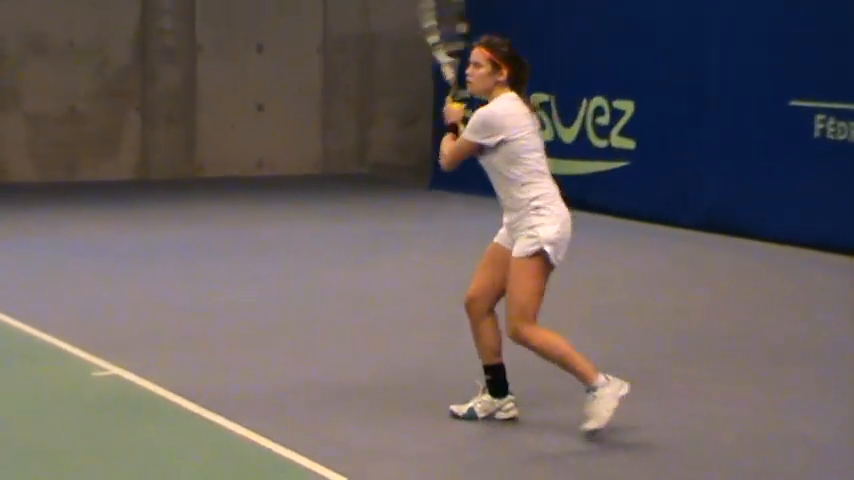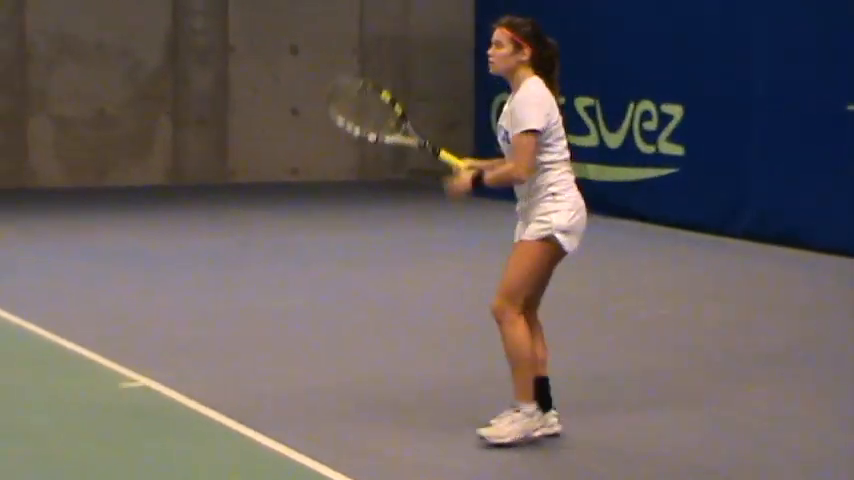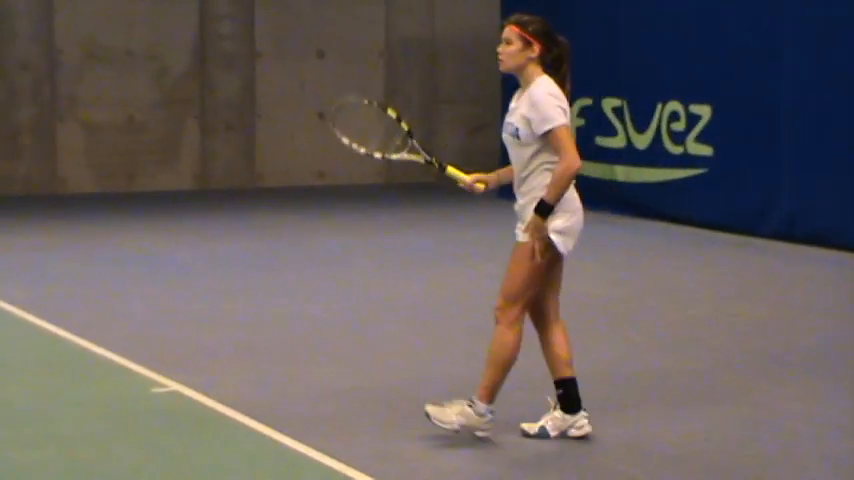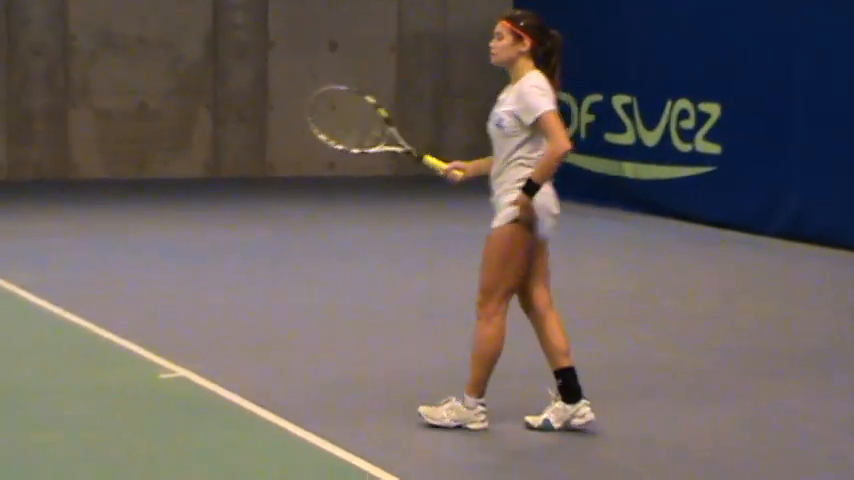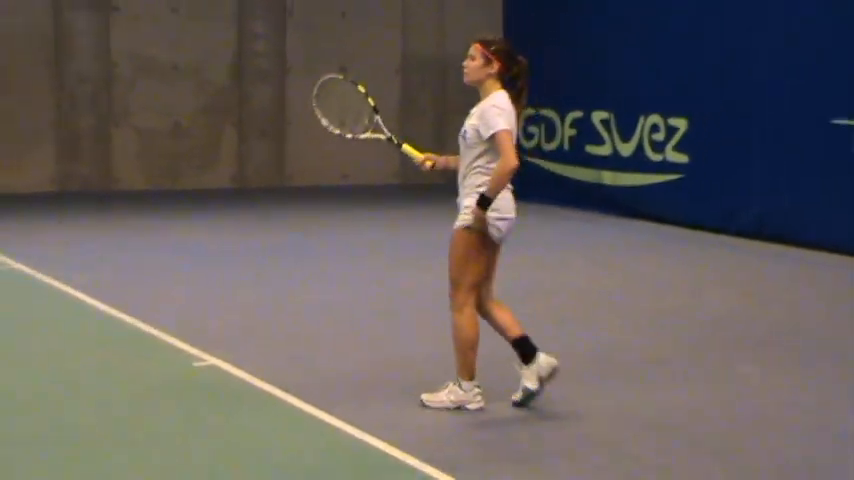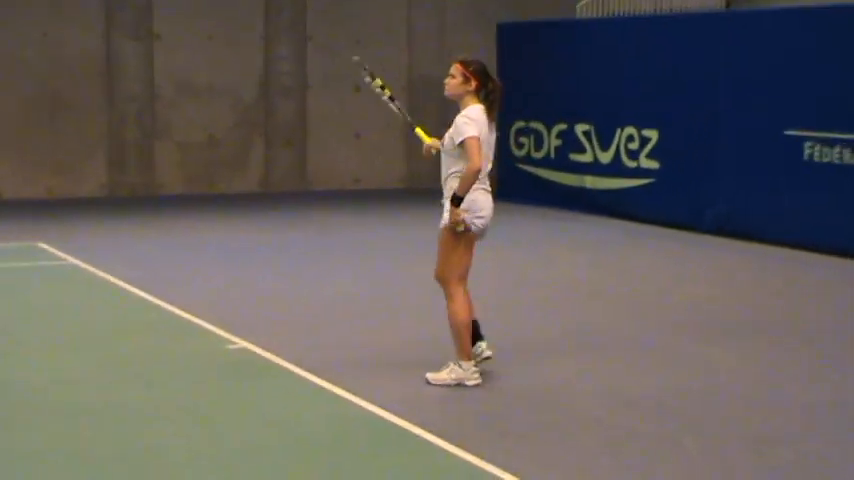
dt=0.2s
person 1, frame 1
left shoulder: (493, 114)
right shoulder: (511, 108)
left elbow: (448, 161)
left wrist: (451, 126)
right wrist: (464, 124)
left hip: (540, 224)
right hip: (519, 223)
left knee: (521, 327)
right knee: (476, 302)
left ankle: (600, 385)
right ankle: (497, 395)
person 1, frame 2
left shoulder: (530, 97)
right shoulder: (524, 95)
left elbow: (522, 170)
left wrist: (473, 179)
right wrist: (482, 165)
left hip: (554, 212)
right hip: (537, 214)
left knee: (507, 308)
right knee: (519, 312)
left ankle: (529, 411)
person 1, frame 3
left shoulder: (543, 95)
right shoulder: (525, 95)
left elbow: (570, 163)
left wrist: (541, 213)
right wrist: (490, 178)
left hip: (549, 216)
right hip: (539, 214)
left knee: (508, 313)
right knee: (545, 315)
person 1, frame 4
left shoulder: (531, 88)
right shoulder: (515, 89)
left elbow: (560, 146)
left wrist: (528, 192)
right wrist: (472, 168)
left hip: (520, 208)
right hip: (519, 205)
left knee: (490, 305)
right knee: (538, 304)
person 1, frame 5
left shoulder: (493, 106)
right shoulder: (493, 104)
left elbow: (508, 163)
left wrist: (481, 203)
right wrist: (444, 161)
left hip: (481, 211)
right hip: (488, 209)
left knee: (462, 298)
right knee: (482, 298)
left ankle: (466, 388)
right ankle: (535, 361)
person 1, frame 6
left shoulder: (467, 117)
right shoulder: (480, 115)
left elbow: (476, 165)
left wrist: (456, 202)
right wrist: (444, 146)
left hip: (466, 206)
right hip: (473, 205)
left knee: (453, 285)
right knee: (447, 278)
left ankle: (465, 366)
right ankle: (476, 343)
